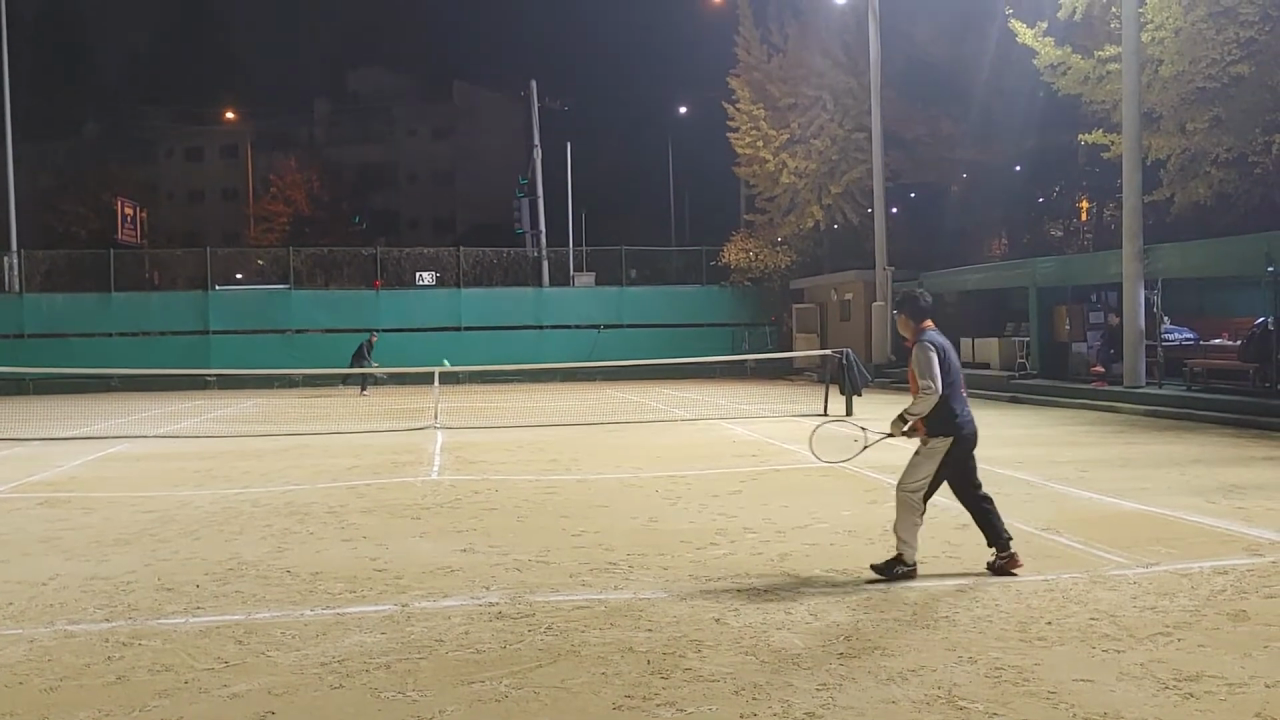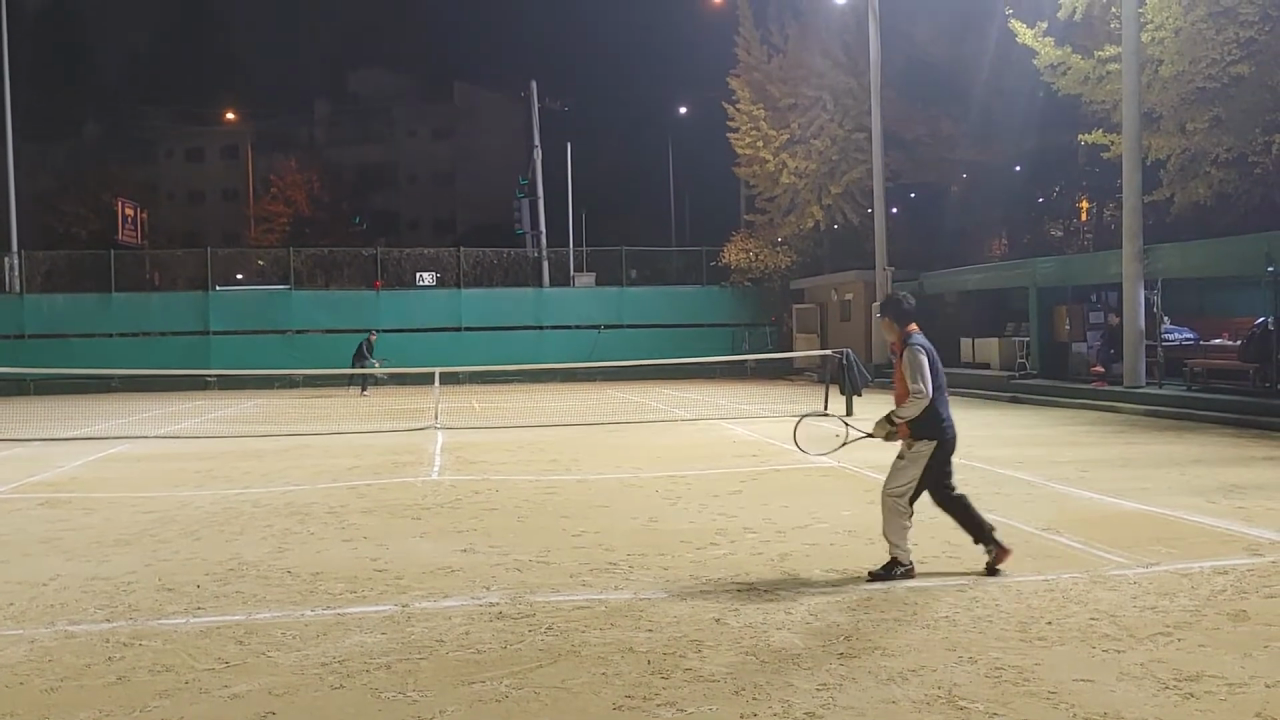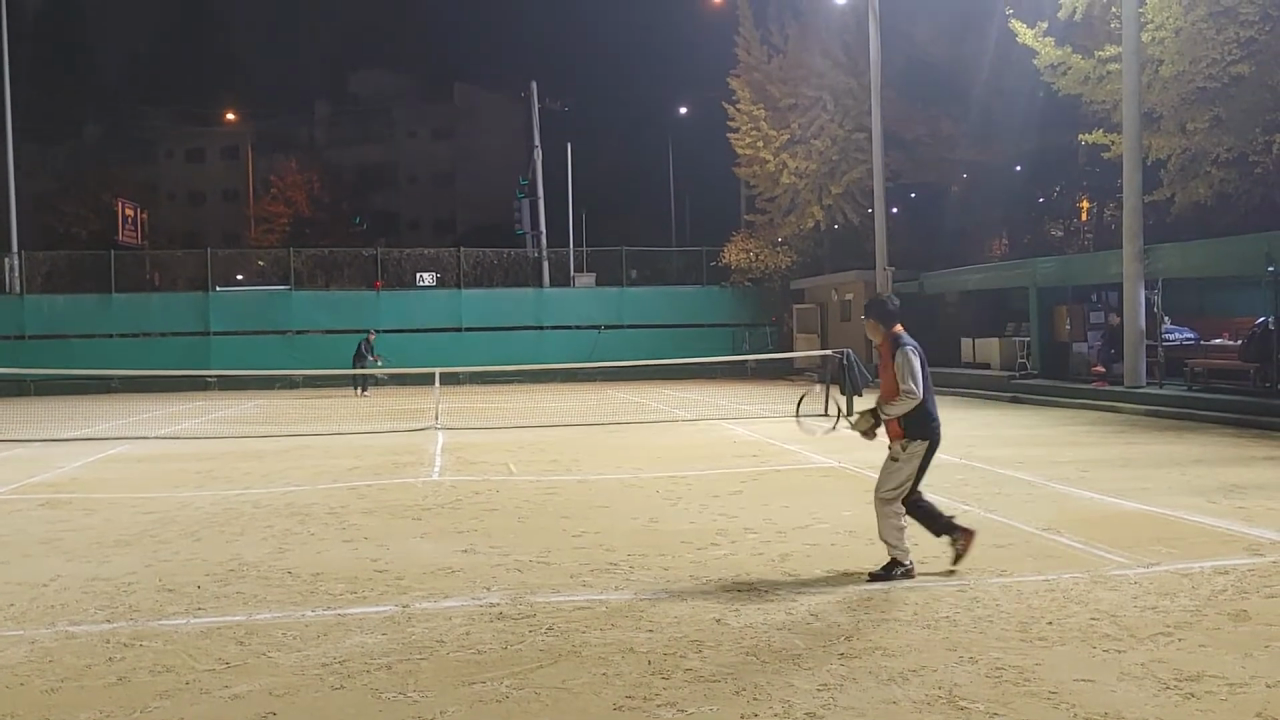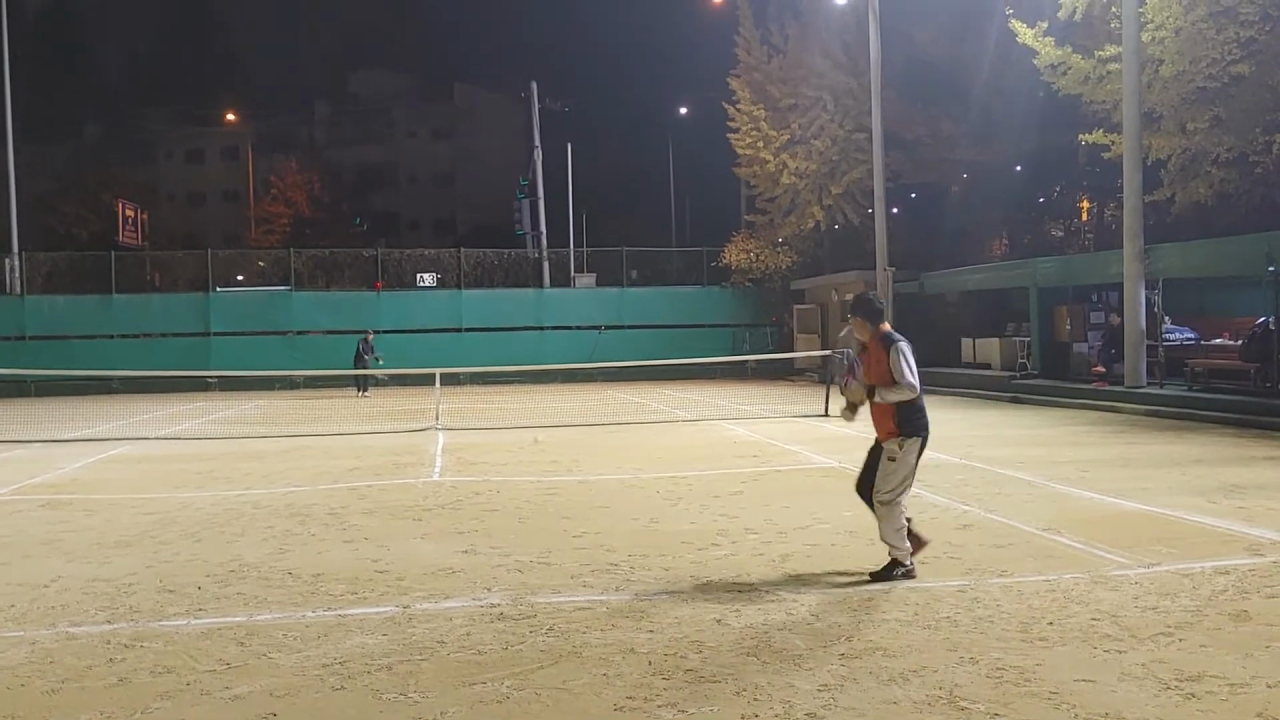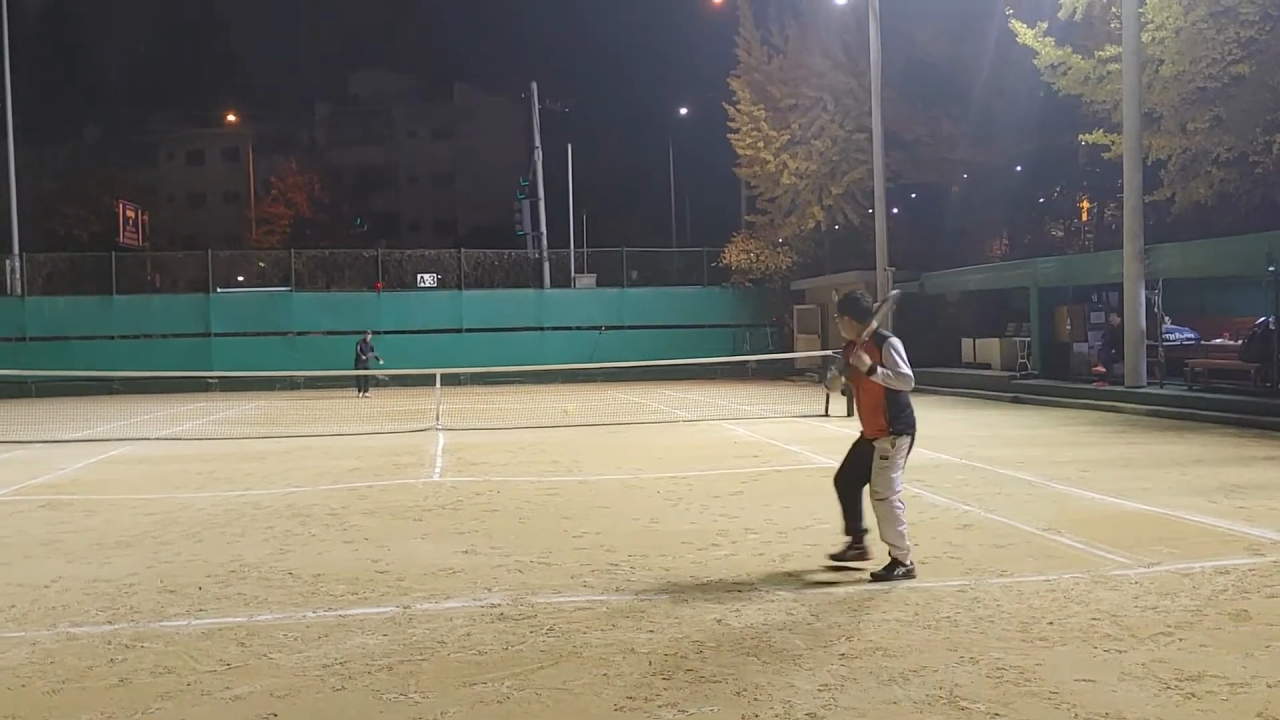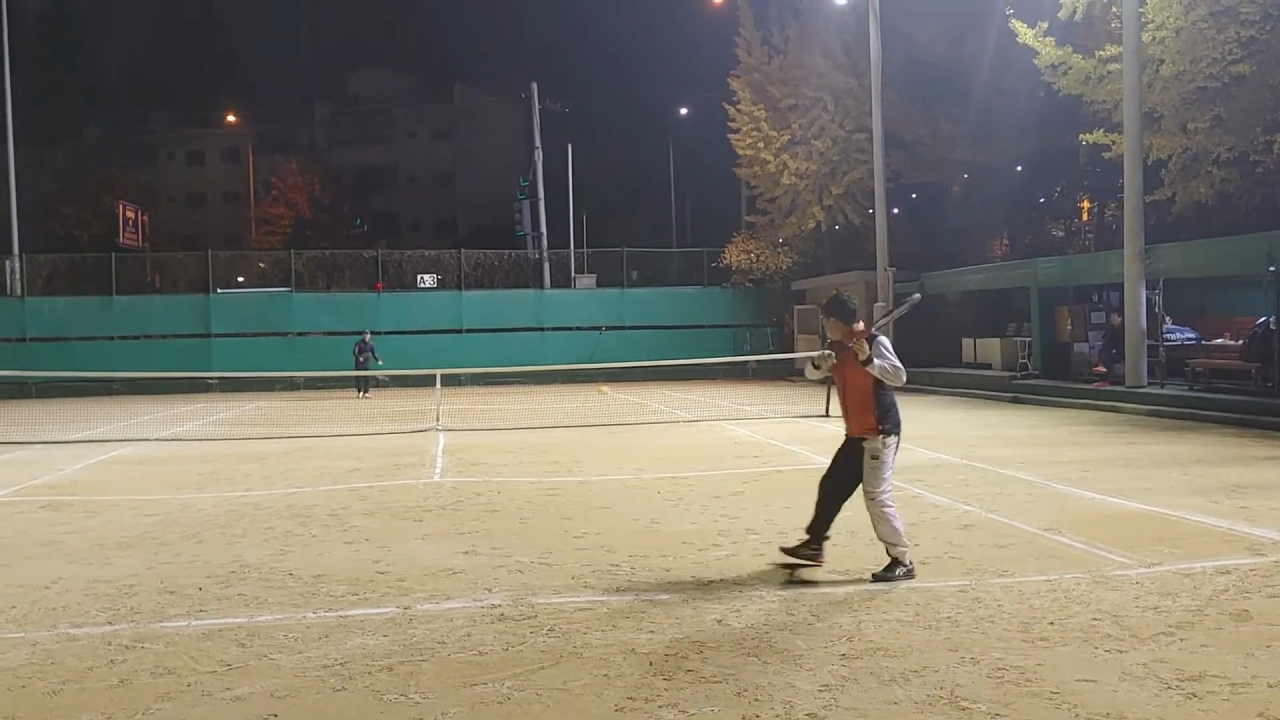
dt=0.1s
person 1, frame 1
left shoulder: (924, 345)
right shoulder: (938, 340)
left elbow: (931, 392)
left wrist: (905, 416)
right wrist: (916, 422)
left hip: (945, 434)
right hip: (961, 429)
left knee: (910, 491)
right knee: (971, 491)
left ankle: (905, 560)
right ankle: (1005, 552)
person 1, frame 2
left shoulder: (913, 349)
right shoulder: (914, 345)
left elbow: (921, 396)
left wrist: (891, 420)
right wrist: (898, 424)
left hip: (927, 437)
right hip: (938, 433)
left knee: (895, 494)
right knee: (945, 494)
left ankle: (901, 562)
right ankle: (993, 544)
person 1, frame 3
left shoulder: (904, 349)
right shoulder: (889, 349)
left elbow: (912, 396)
left wrist: (879, 415)
right wrist: (875, 415)
left hip: (915, 437)
right hip: (907, 436)
left knee: (887, 497)
right knee: (906, 495)
left ankle: (901, 562)
right ankle: (956, 532)
person 1, frame 4
left shoulder: (896, 345)
right shoulder: (868, 348)
left elbow: (911, 388)
right elbow: (868, 386)
left wrist: (875, 394)
left hip: (907, 434)
right hip: (889, 435)
left knee: (887, 497)
right knee: (867, 487)
left ankle: (902, 561)
right ankle: (909, 536)
person 1, frame 5
left shoulder: (888, 342)
right shoulder: (852, 349)
left elbow: (906, 381)
left wrist: (871, 370)
left hip: (895, 434)
right hip: (871, 433)
left knee: (884, 496)
right knee: (845, 481)
left ankle: (903, 562)
right ankle: (857, 544)
person 1, frame 6
left shoulder: (876, 341)
right shoulder: (837, 348)
left elbow: (899, 376)
right elbow: (812, 373)
left wrist: (867, 359)
right wrist: (819, 362)
left hip: (880, 434)
right hip: (855, 435)
left knee: (877, 496)
right knee: (831, 486)
left ankle: (902, 561)
right ankle: (814, 545)
